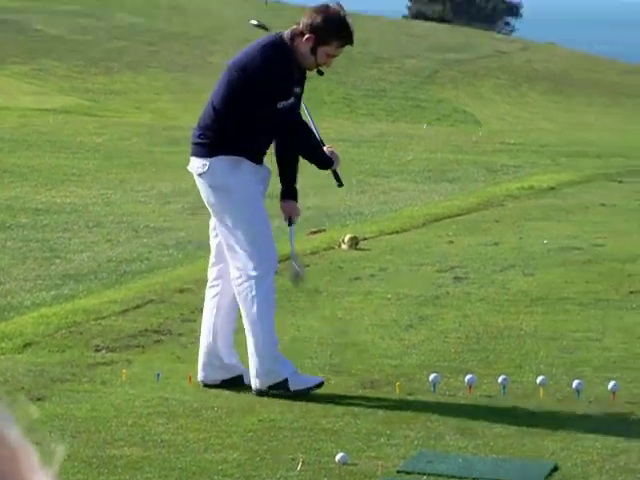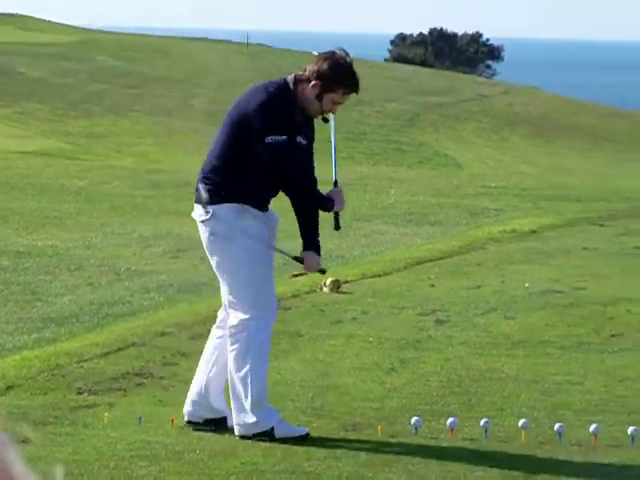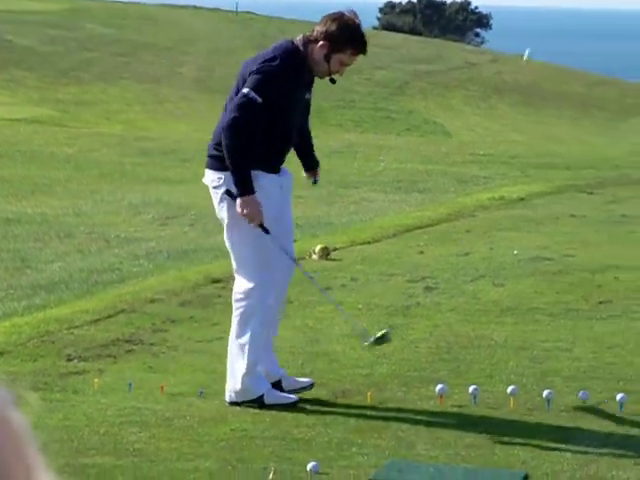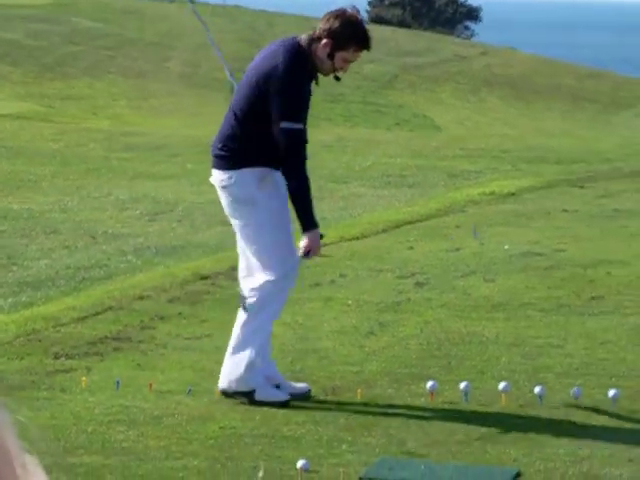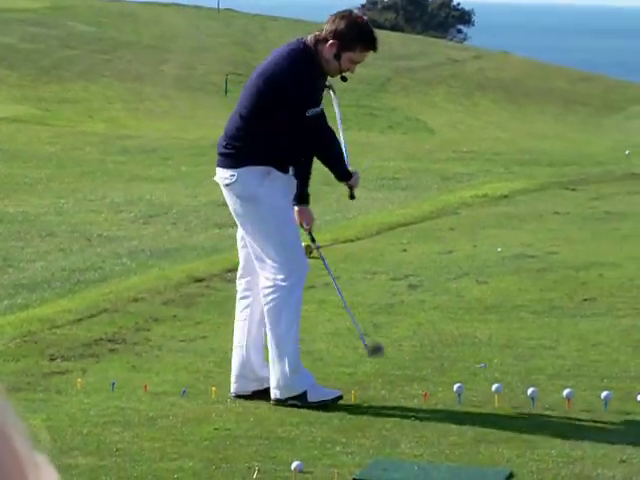
dt=0.3s
person 1, frame 1
left shoulder: (289, 64)
right shoulder: (269, 63)
left elbow: (284, 132)
right elbow: (292, 131)
left wrist: (289, 193)
right wrist: (326, 160)
left hip: (236, 163)
right hip: (223, 163)
left knee: (229, 265)
right knee: (256, 262)
left ankle: (216, 366)
right ankle: (268, 371)
person 1, frame 2
left shoulder: (303, 119)
right shoulder: (266, 104)
left elbow: (301, 179)
right elbow: (286, 177)
left wrist: (311, 246)
right wrist: (329, 202)
left hip: (253, 213)
right hip: (226, 211)
left knee: (238, 310)
right knee: (253, 311)
left ankle: (203, 406)
right ankle: (252, 418)
person 1, frame 3
left shoulder: (303, 72)
right shoulder: (275, 67)
right elbow: (235, 127)
left wrist: (310, 164)
right wrist: (244, 192)
left hip: (270, 175)
right hip: (239, 179)
left knee: (279, 270)
right knee: (258, 278)
left ankle: (263, 369)
right ankle: (245, 385)
person 1, frame 4
left shoulder: (290, 52)
right shoulder: (289, 73)
right elbow: (293, 154)
right wrist: (309, 225)
left hip: (254, 170)
right hip: (245, 174)
left knee: (261, 272)
right knee: (275, 271)
left ankle: (255, 373)
right ankle: (238, 375)
person 1, frame 5
left shoulder: (303, 64)
right shoulder: (295, 71)
left elbow: (307, 137)
right elbow: (318, 137)
left wrist: (302, 198)
right wrist: (346, 175)
left hip: (260, 171)
right hip: (250, 173)
left knee: (258, 274)
right knee: (286, 270)
left ankle: (249, 377)
right ankle: (288, 382)
